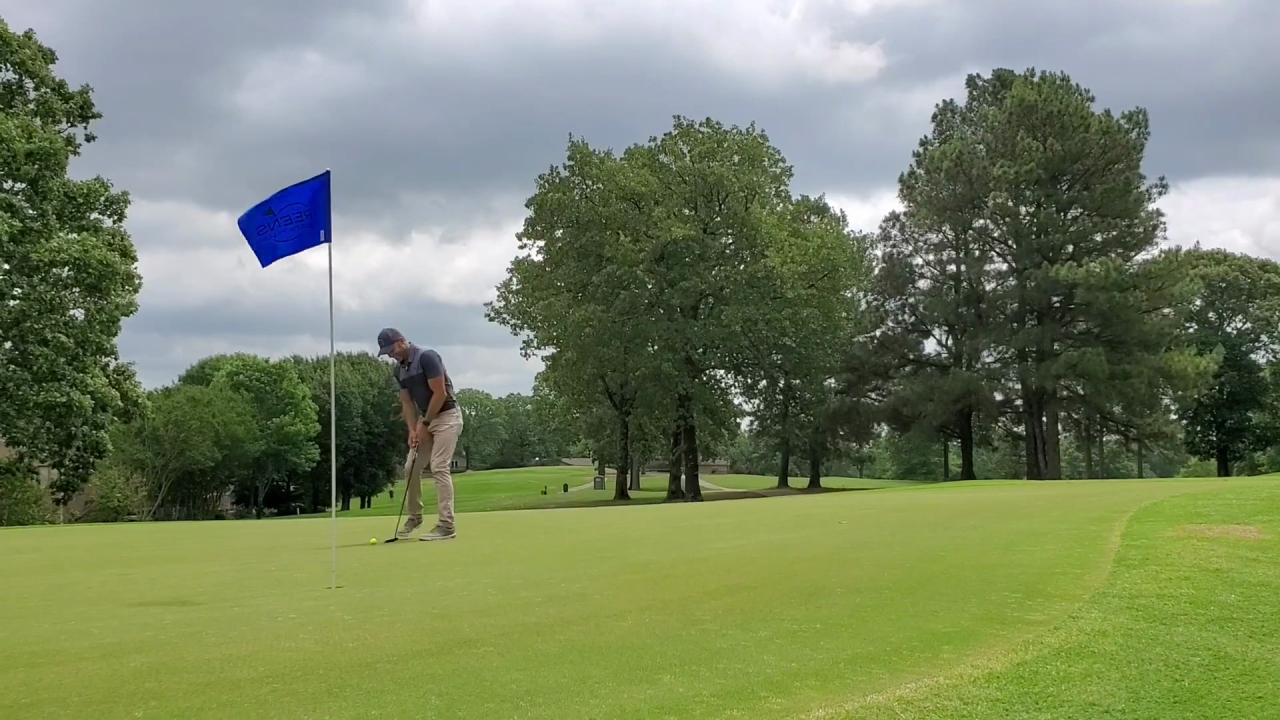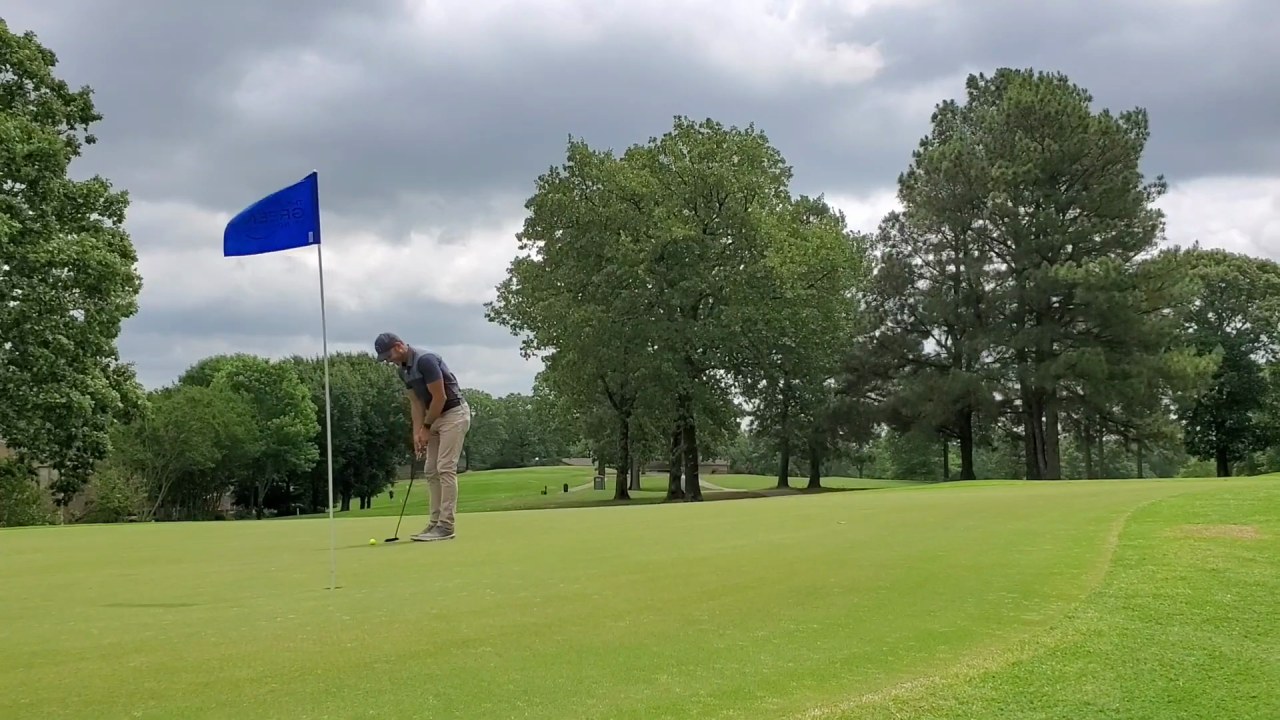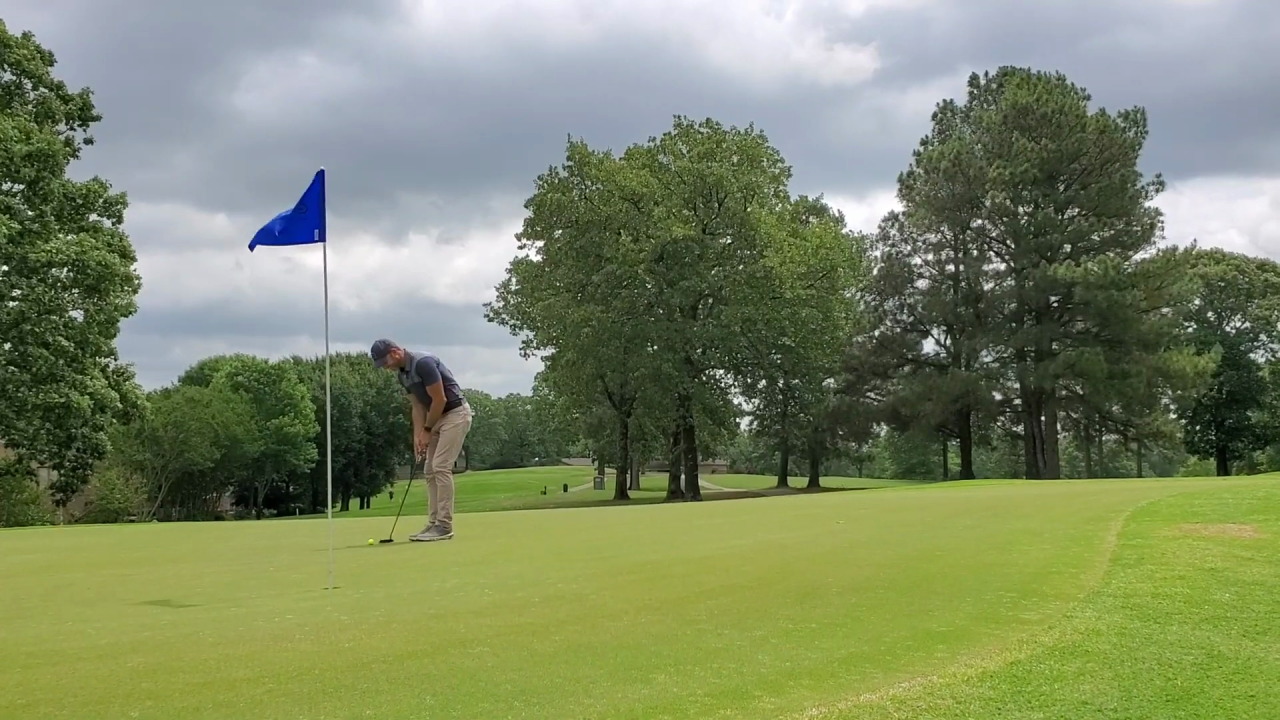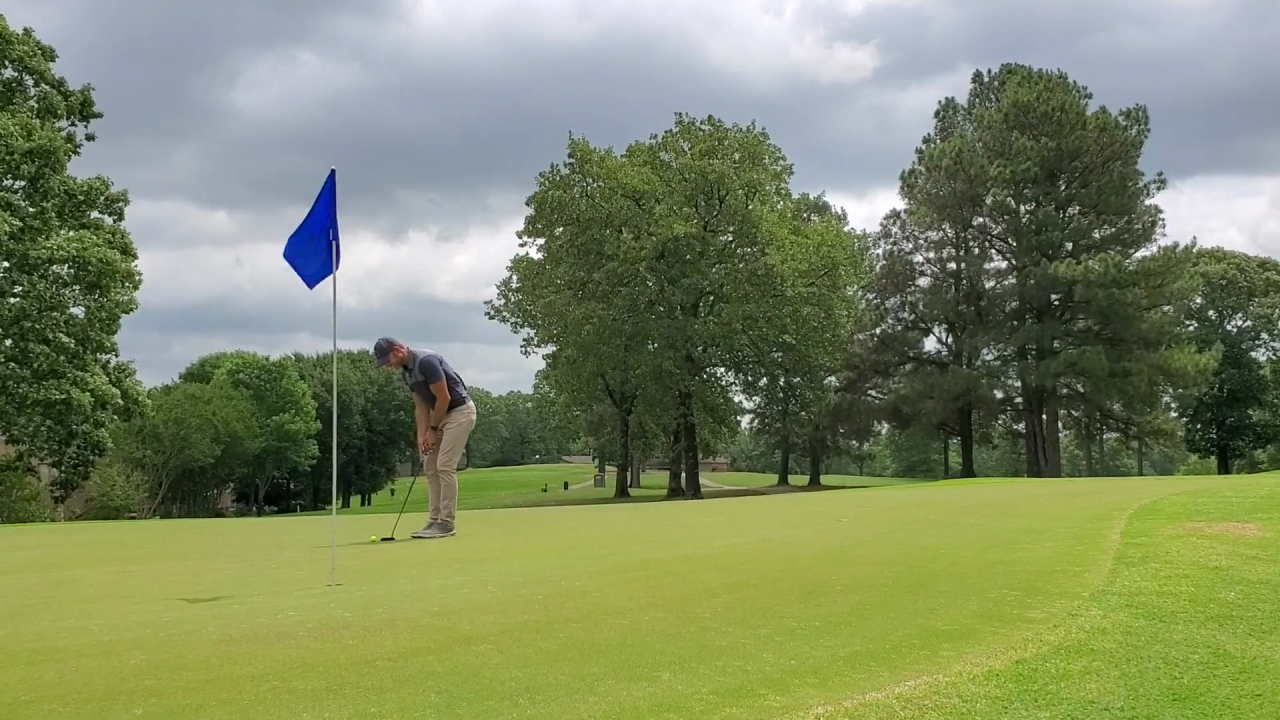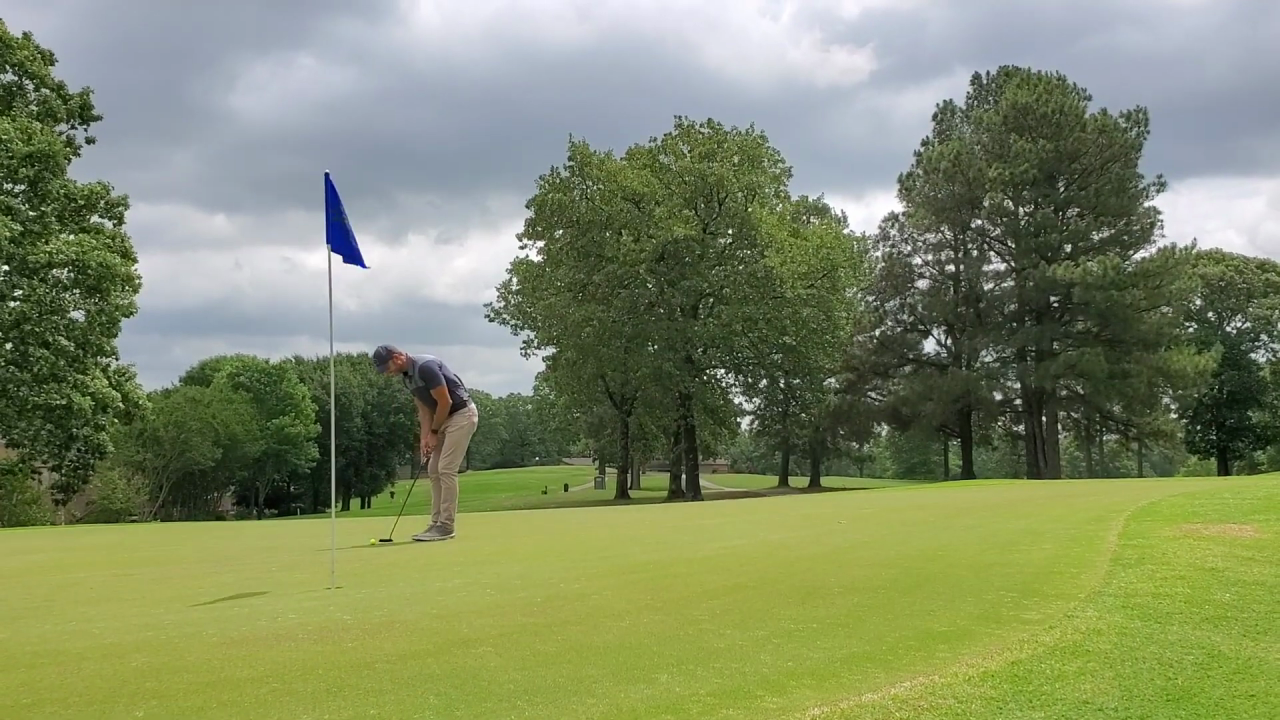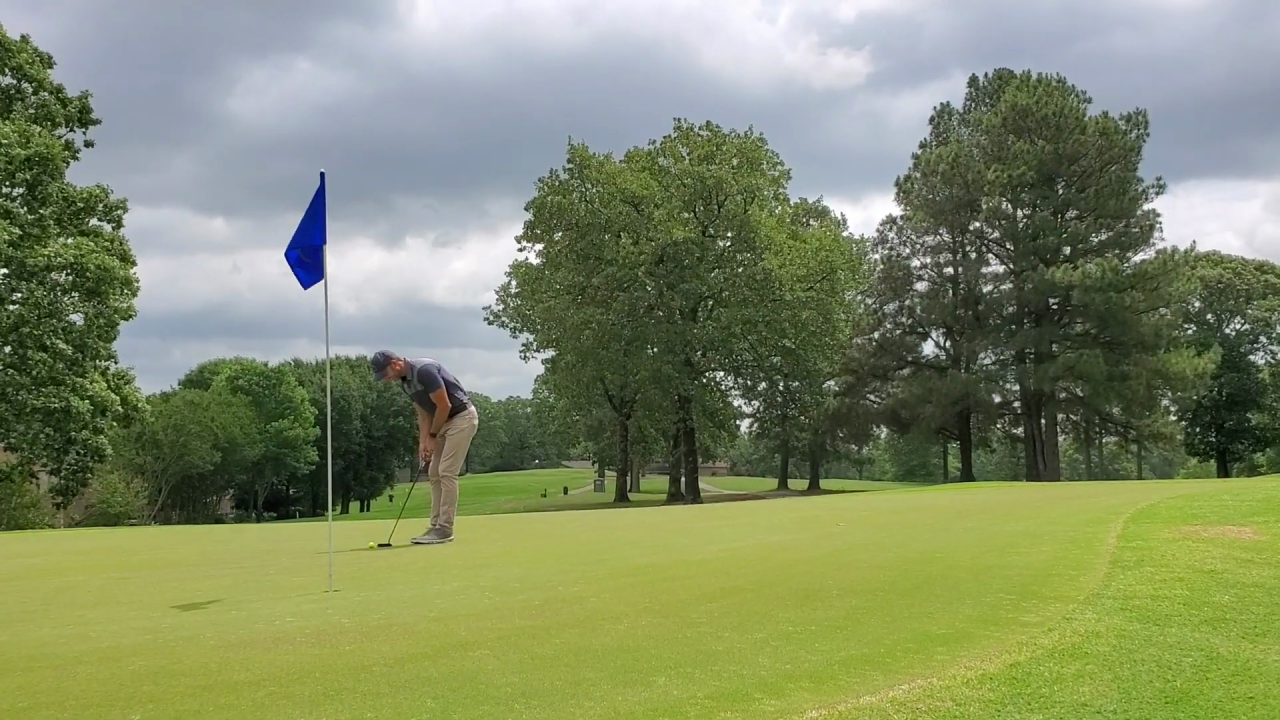
dt=0.3s
person 1, frame 1
left shoulder: (427, 357)
right shoulder: (399, 369)
left elbow: (440, 394)
right elbow: (408, 403)
left wrist: (424, 424)
right wrist: (412, 430)
left hip: (447, 417)
right hip: (427, 419)
left knee: (439, 467)
right knee: (412, 469)
left ankle: (447, 525)
right ankle: (414, 517)
person 1, frame 2
left shoulder: (425, 360)
right shoulder: (403, 370)
left elbow: (440, 397)
right elbow: (416, 403)
left wrist: (426, 427)
right wrist: (417, 432)
left hip: (454, 414)
right hip: (436, 417)
left knee: (445, 468)
right knee: (431, 471)
left ankle: (447, 526)
right ankle: (436, 522)
person 1, frame 3
left shoulder: (423, 363)
right shoulder: (402, 375)
left elbow: (440, 399)
right elbow: (418, 407)
left wrist: (426, 430)
right wrist: (417, 436)
left hip: (456, 413)
right hip: (439, 417)
left knee: (441, 467)
right knee: (431, 470)
left ankle: (444, 525)
right ankle: (435, 524)
person 1, frame 4
left shoulder: (426, 361)
right shoulder: (406, 372)
left elbow: (444, 398)
right elbow: (421, 406)
left wrist: (433, 430)
right wrist: (421, 435)
left hip: (460, 412)
right hip: (443, 414)
left knee: (445, 466)
right knee: (431, 467)
left ankle: (447, 523)
right ankle: (435, 520)
person 1, frame 5
left shoulder: (425, 366)
right shoulder: (407, 377)
left elbow: (445, 402)
right elbow: (424, 409)
left wrist: (433, 433)
right wrist: (424, 438)
left hip: (461, 415)
right hip: (446, 418)
left knee: (447, 469)
right knee: (435, 471)
left ankle: (446, 526)
right ankle: (437, 523)
person 1, frame 6
left shoulder: (424, 370)
right shoulder: (405, 382)
left elbow: (444, 405)
right elbow: (423, 413)
left wrist: (432, 436)
right wrist: (423, 442)
left hip: (462, 417)
right hip: (445, 421)
left knee: (447, 472)
right knee: (435, 474)
left ankle: (445, 529)
right ankle: (436, 525)
